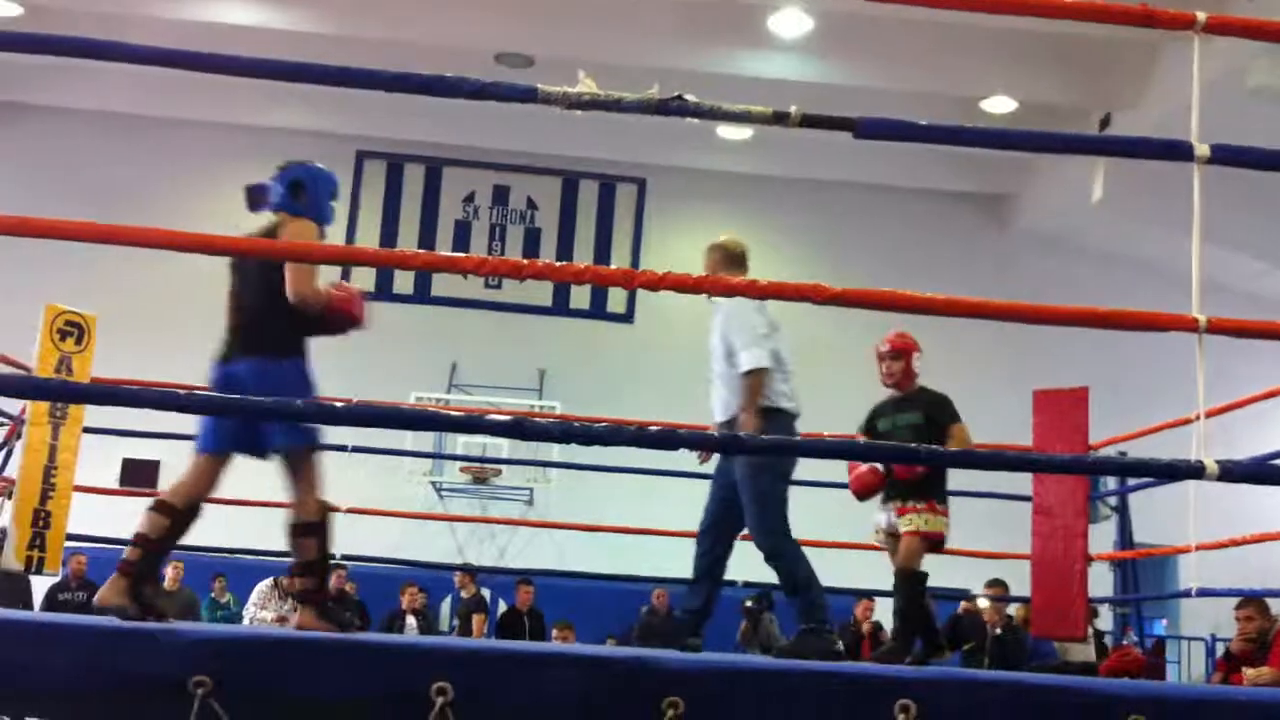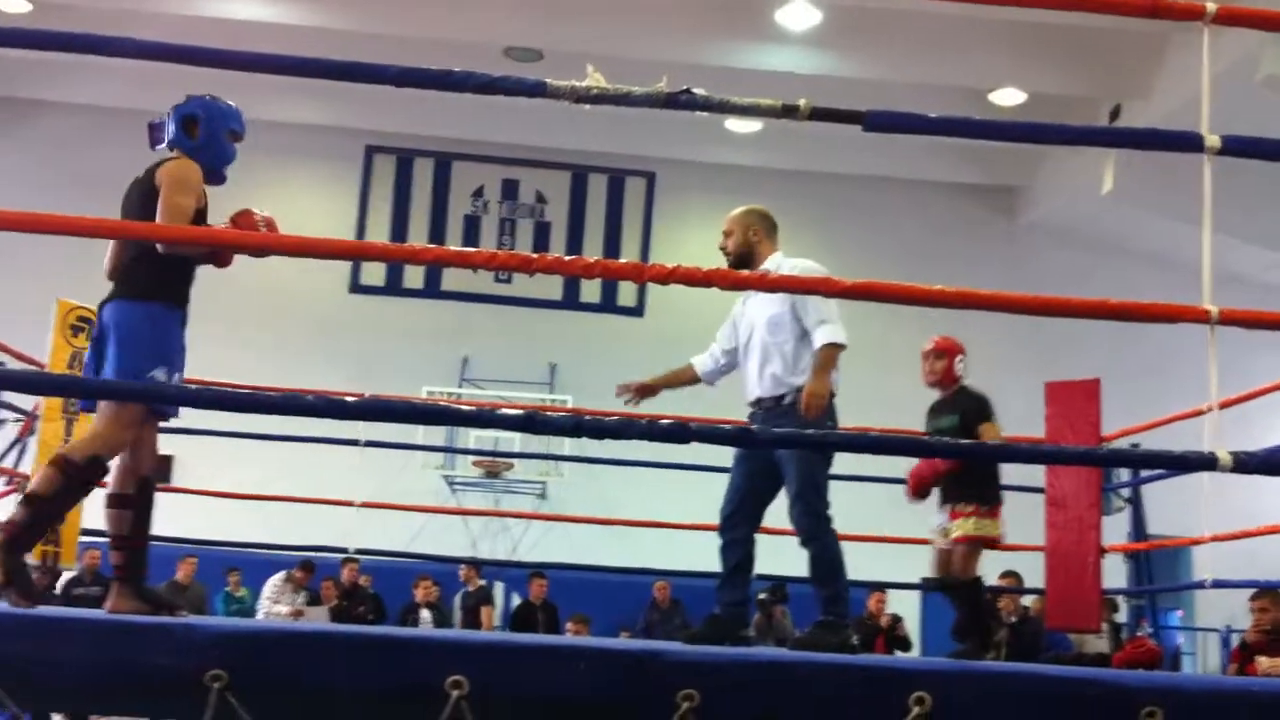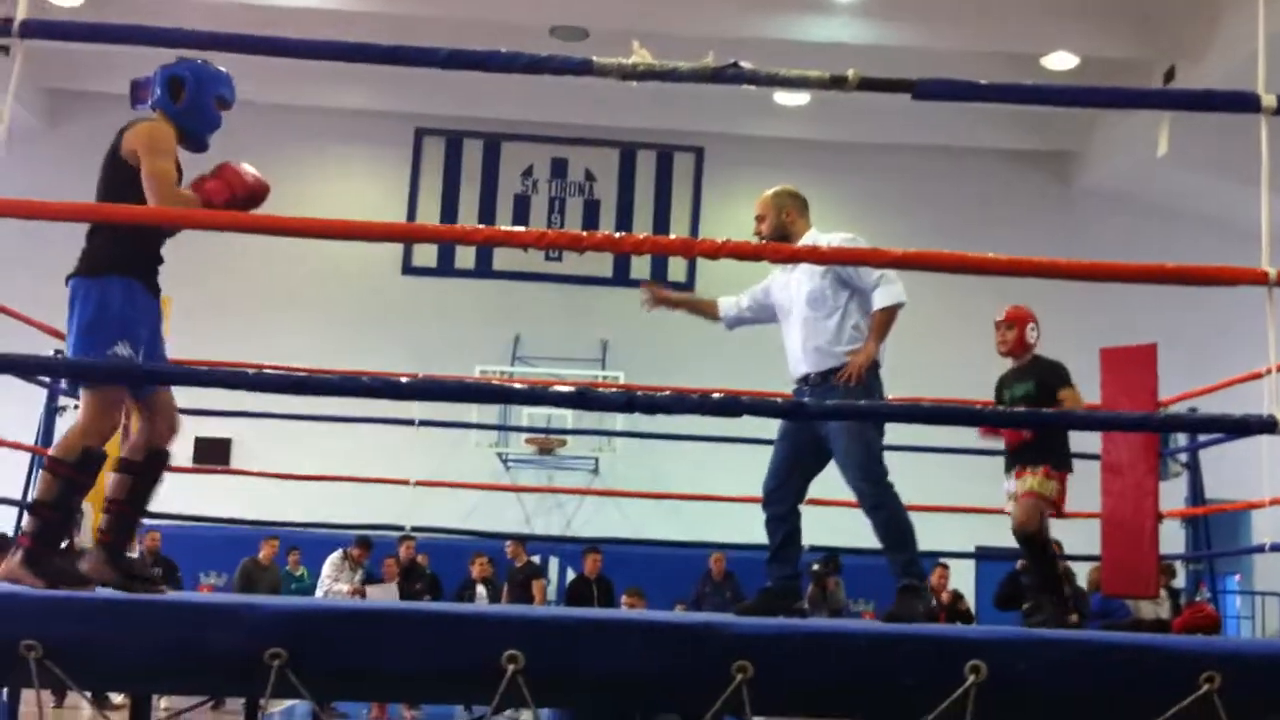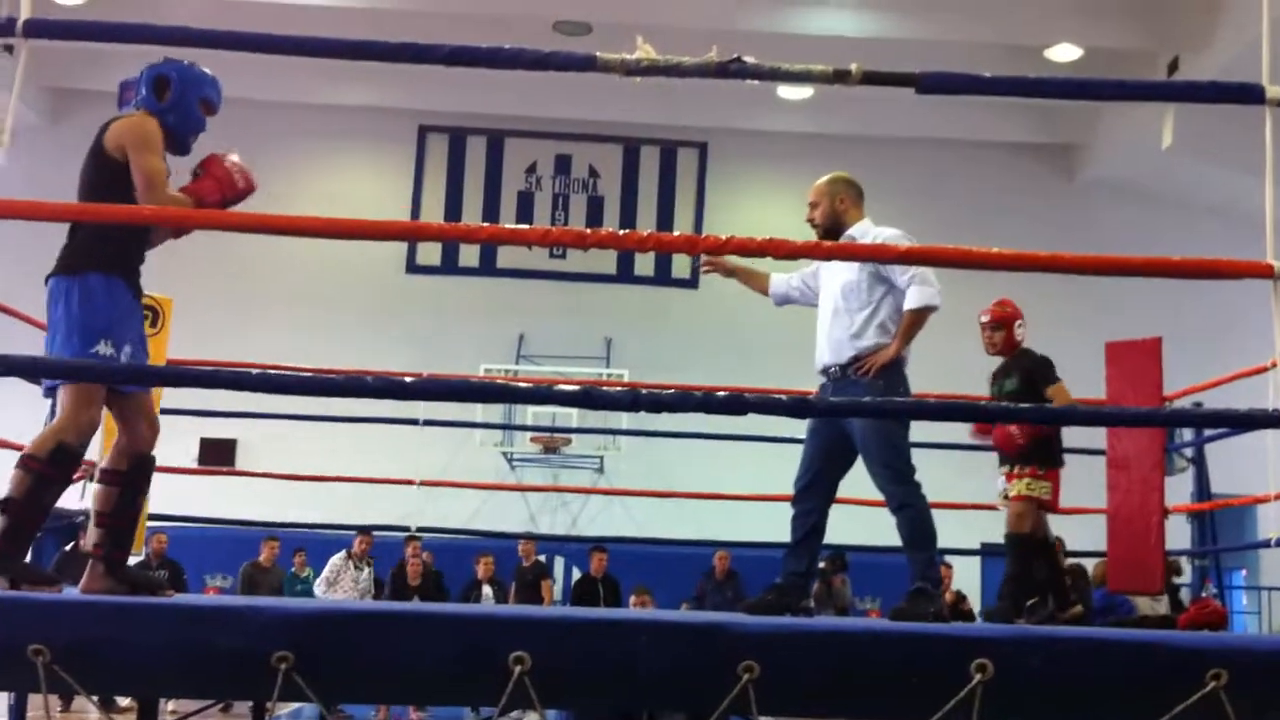
dt=0.5s
person 1, frame 1
right shoulder: (300, 229)
right elbow: (300, 293)
left wrist: (316, 320)
right wrist: (337, 305)
left hip: (233, 364)
right hip: (275, 365)
left knee: (198, 479)
right knee: (305, 486)
left ankle: (124, 584)
right ankle: (312, 606)
person 1, frame 2
left shoulder: (144, 183)
right shoulder: (186, 171)
right elbow: (169, 239)
left wrist: (203, 253)
left hip: (121, 309)
right hip: (150, 312)
left knee: (139, 452)
right knee: (111, 437)
left ankle: (127, 586)
person 1, frame 3
left shoulder: (150, 144)
right shoulder: (154, 131)
right elbow: (166, 205)
left wrist: (206, 202)
right wrist: (217, 192)
left hip: (131, 291)
right hip: (110, 286)
left knee: (159, 422)
right knee: (100, 420)
left ankle: (106, 553)
person 1, frame 4
left shoulder: (134, 144)
right shoulder: (138, 127)
right elbow: (156, 207)
left wrist: (198, 205)
right wrist: (208, 192)
left hip: (114, 291)
right hip: (91, 285)
left knee: (141, 428)
right knee: (79, 418)
left ankle: (106, 566)
person 2, frame 1
left shoulder: (734, 301)
right shoulder: (743, 304)
left elbow: (756, 359)
left wrist: (750, 415)
right wrist: (716, 431)
left hip: (760, 433)
right hip: (744, 437)
left knee: (768, 533)
right knee: (712, 534)
left ankle: (818, 632)
right ankle: (688, 627)
person 2, frame 2
left shoulder: (800, 274)
right shoulder: (748, 300)
left elbow: (831, 331)
right elbow: (714, 361)
left wrist: (819, 378)
right wrist: (658, 384)
left hip: (801, 413)
right hip: (763, 418)
left knee: (809, 519)
right knee: (735, 519)
left ankle: (836, 624)
right ankle: (731, 617)
person 2, frame 3
left shoulder: (839, 248)
right shoulder: (780, 279)
left elbow: (889, 289)
right elbow: (733, 309)
left wrist: (870, 347)
right wrist: (677, 300)
left hip: (847, 388)
right hip: (807, 394)
left knee: (870, 487)
right knee: (779, 494)
left ankle: (912, 588)
right ankle: (783, 588)
person 2, frame 4
left shoulder: (882, 242)
right shoulder: (831, 264)
left elbow: (925, 291)
right elbow: (785, 287)
left wrist: (896, 346)
right wrist: (732, 270)
left hip: (872, 384)
right hip: (834, 387)
left knee: (898, 487)
right knee: (809, 489)
left ankle: (927, 591)
right ankle: (793, 585)
person 3, frame 1
left shoulder: (934, 402)
right shoulder: (879, 411)
left elbow: (963, 443)
right wrist: (861, 475)
left hip: (926, 500)
right hip: (892, 501)
left knee: (908, 565)
right knee: (904, 572)
left ankle: (901, 641)
right ankle: (931, 643)
person 3, frame 2
left shoulder: (973, 402)
right shoulder: (935, 410)
left elbow: (993, 443)
left wrist: (948, 461)
right wrist: (923, 475)
left hip: (977, 500)
right hip: (950, 501)
left knee: (962, 568)
right knee: (943, 574)
left ankle: (977, 639)
right ankle: (984, 621)
person 3, frame 3
left shoulder: (1049, 370)
right shoulder: (1005, 380)
left elbow: (1075, 408)
left wrist: (1033, 424)
right wrist: (992, 427)
left hip: (1047, 463)
right hip: (1017, 465)
left knee: (1022, 523)
right knee: (1036, 535)
left ankle: (1050, 596)
right ankle: (1059, 606)
person 3, frame 4
left shoulder: (1035, 364)
right shoulder: (997, 375)
left elbow: (1066, 404)
right elbow: (998, 424)
left wrist: (1027, 428)
right wrist: (986, 427)
left hip: (1038, 460)
right hip: (1012, 463)
left knee: (1017, 525)
right knee: (1036, 532)
left ankle: (1012, 603)
right ankle: (1063, 601)
